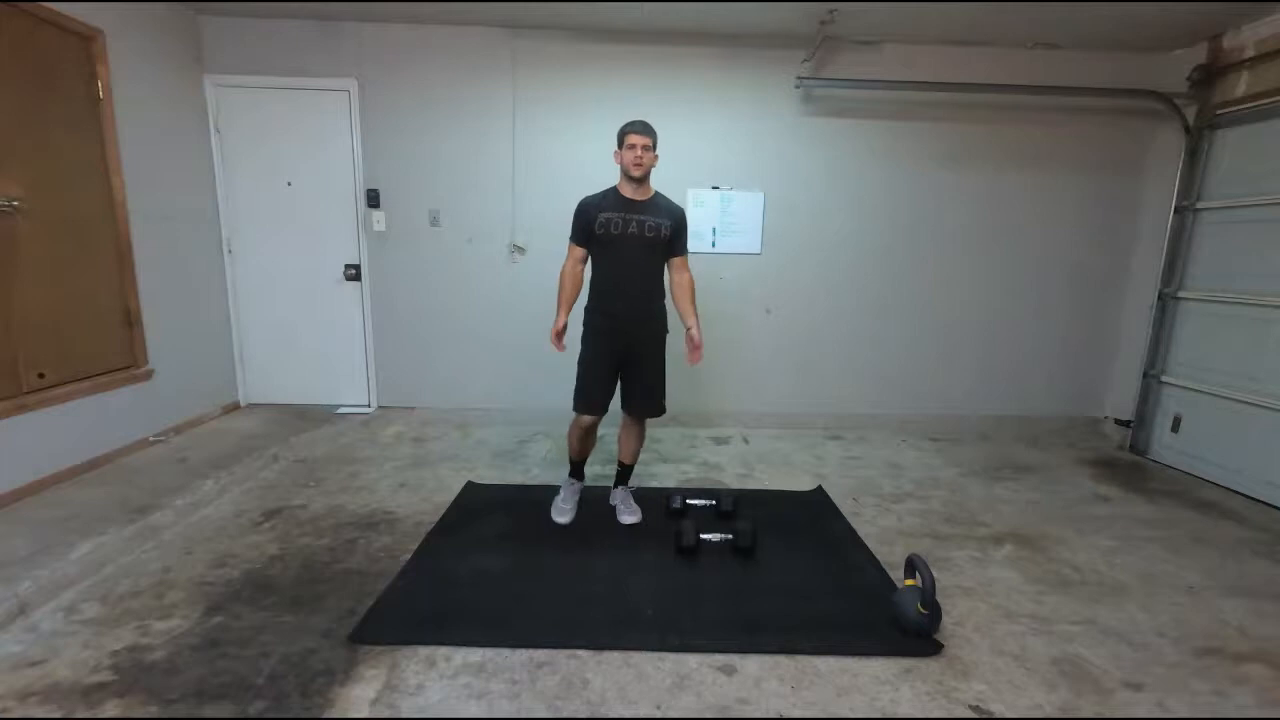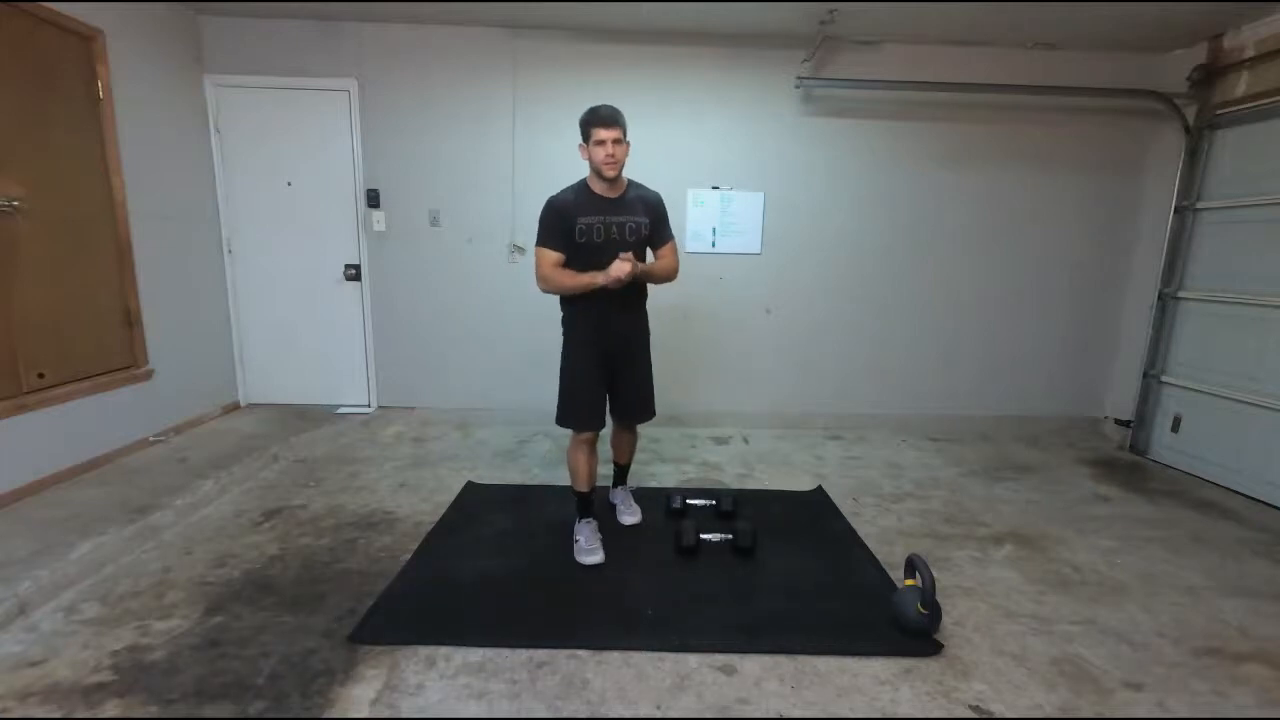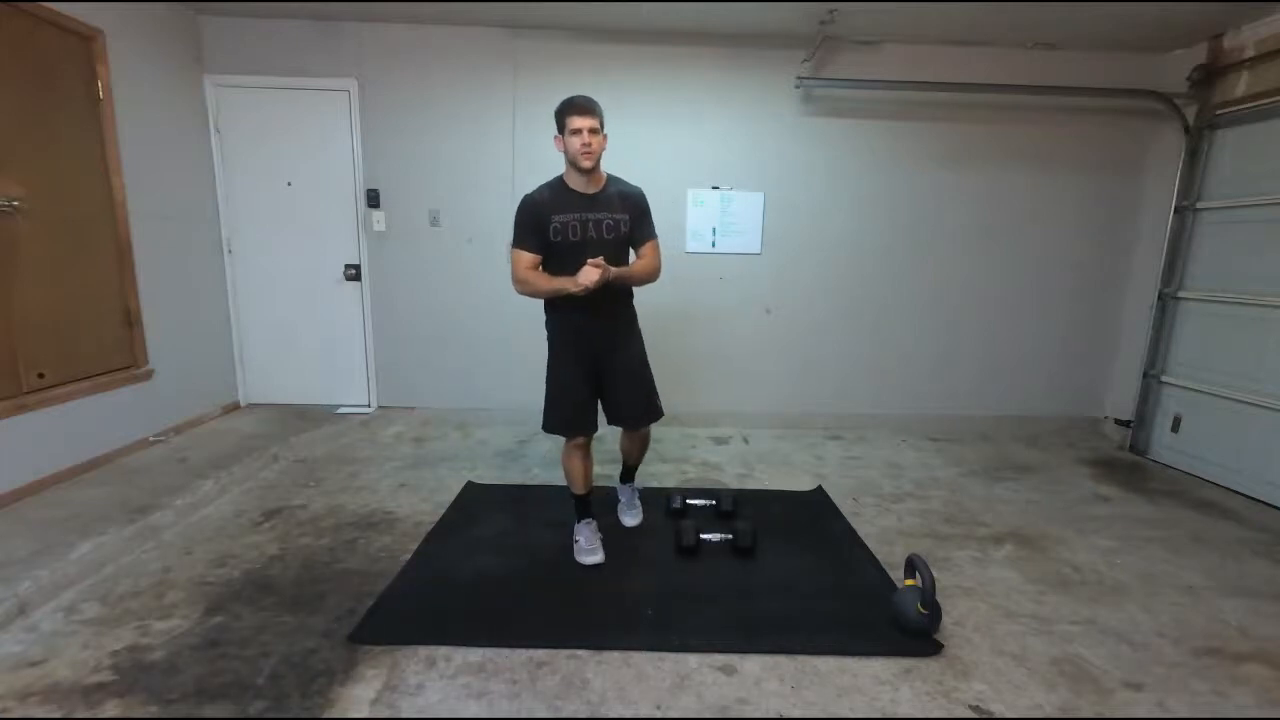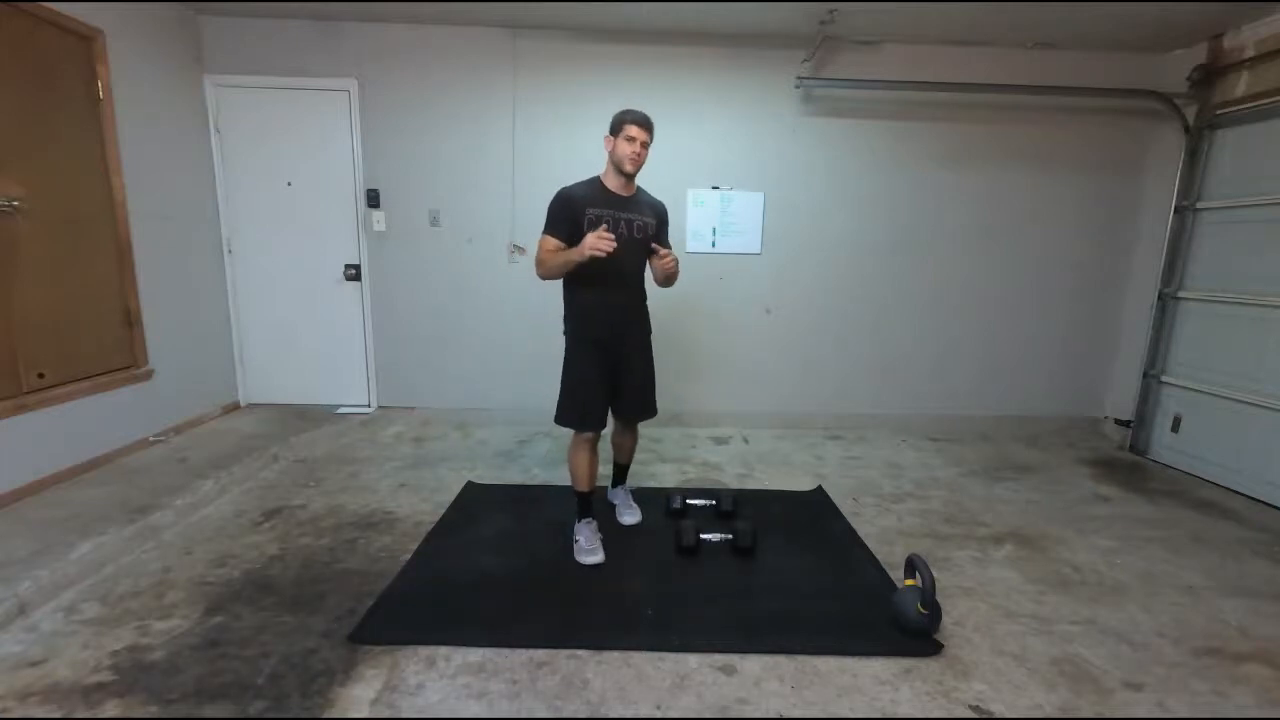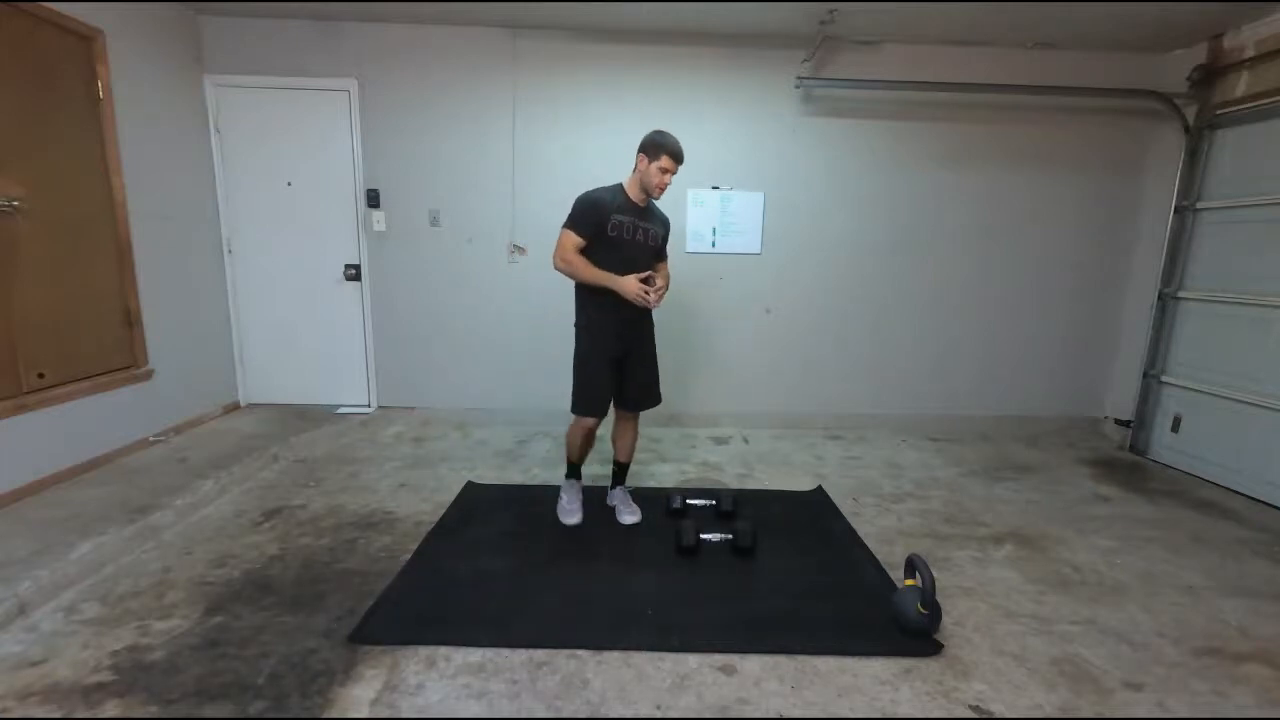
dt=1s
person 1, frame 1
left shoulder: (671, 213)
right shoulder: (592, 207)
left elbow: (680, 273)
right elbow: (574, 264)
left wrist: (691, 323)
right wrist: (563, 312)
left hip: (649, 332)
right hip: (602, 329)
left knee: (637, 415)
right knee: (587, 416)
left ankle: (621, 488)
right ankle: (574, 479)
person 1, frame 2
left shoulder: (649, 202)
right shoulder: (562, 206)
left elbow: (670, 265)
right elbow: (546, 277)
left wrist: (637, 268)
right wrist: (604, 276)
left hip: (632, 332)
right hip: (584, 335)
left knee: (628, 419)
right knee: (585, 431)
left ankle: (621, 488)
right ankle: (585, 520)
person 1, frame 3
left shoulder: (630, 197)
right shoulder: (537, 204)
left elbow: (651, 266)
right elbow: (522, 278)
left wrist: (610, 273)
right wrist: (572, 282)
left hip: (621, 333)
right hip: (569, 339)
left knee: (638, 424)
right knee: (577, 436)
left ankle: (627, 485)
right ankle: (584, 521)
person 1, frame 4
left shoulder: (654, 209)
right shoulder: (572, 199)
left elbow: (659, 270)
right elbow: (543, 264)
left wrist: (670, 267)
right wrist: (580, 252)
left hip: (634, 333)
right hip: (587, 336)
left knee: (629, 419)
right knee: (586, 431)
left ankle: (619, 488)
right ankle: (584, 519)
person 1, frame 5
left shoulder: (659, 221)
right shoulder: (595, 203)
right elbow: (563, 258)
left wrist: (661, 285)
right wrist: (618, 282)
left hip: (638, 329)
right hip: (596, 327)
left knee: (629, 412)
right knee: (588, 418)
left ankle: (618, 487)
right ankle: (572, 481)
